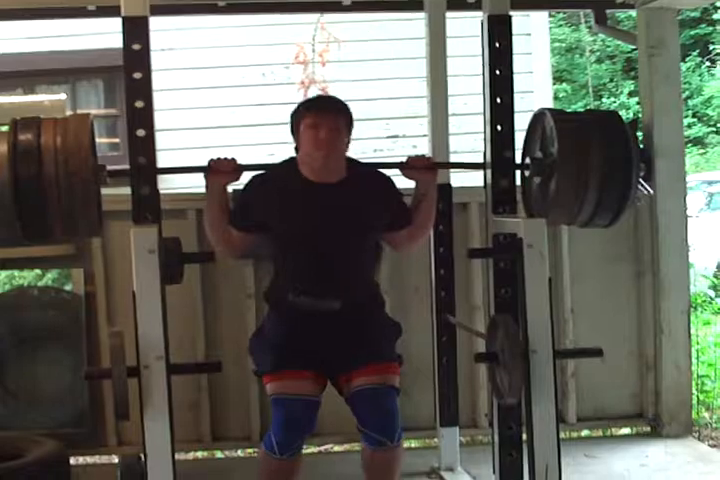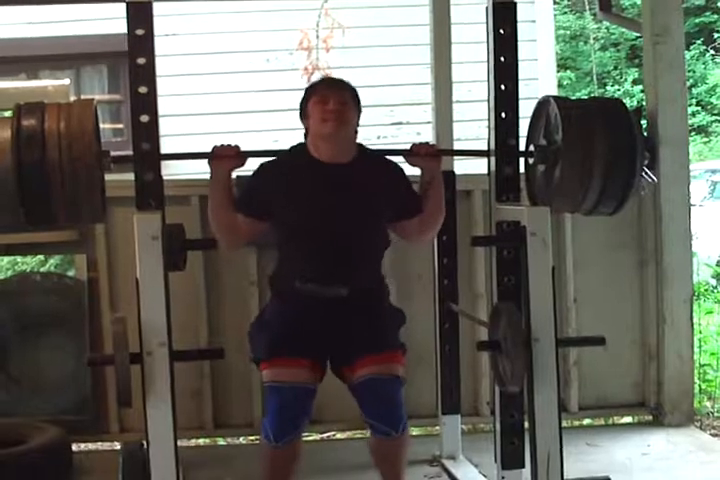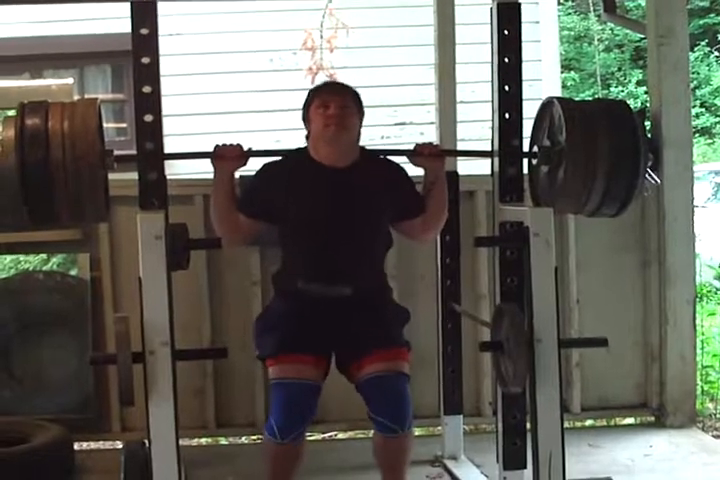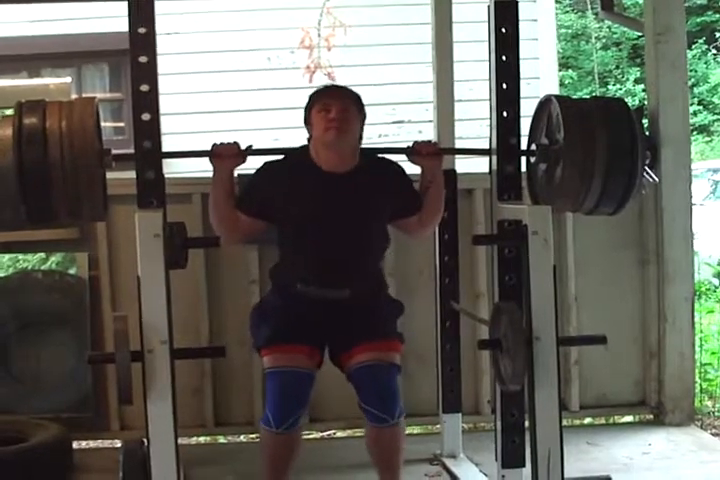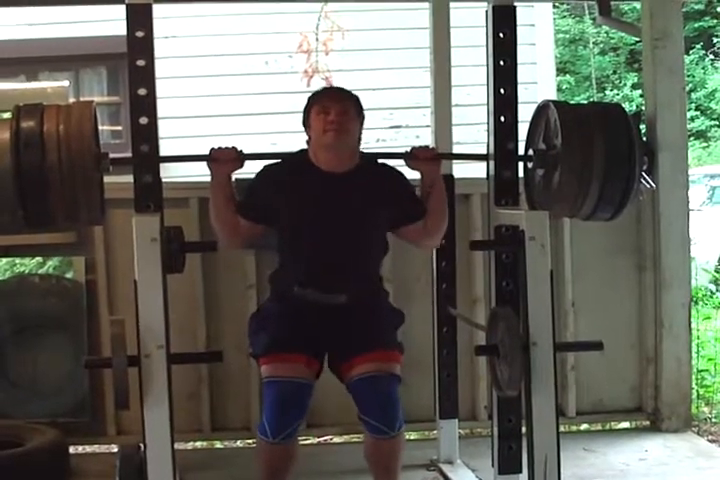
dt=0.5s
person 1, frame 1
left shoulder: (375, 187)
right shoulder: (268, 188)
left elbow: (406, 240)
right elbow: (228, 245)
left wrist: (426, 187)
right wrist: (216, 189)
left hip: (359, 319)
right hip: (292, 322)
left knee: (383, 423)
right knee: (288, 427)
person 1, frame 2
left shoulder: (383, 174)
right shoulder: (277, 174)
left elbow: (422, 231)
right elbow: (230, 235)
left wrist: (432, 174)
right wrist: (220, 176)
left hip: (364, 307)
right hip: (296, 308)
left knee: (388, 411)
right knee: (283, 415)
person 1, frame 3
left shoulder: (386, 175)
right shoulder: (279, 175)
left elbow: (425, 230)
right elbow: (232, 233)
left wrist: (435, 174)
right wrist: (223, 175)
left hip: (368, 304)
right hip: (299, 306)
left knee: (394, 408)
right knee: (289, 412)
person 1, frame 4
left shoulder: (385, 176)
right shoulder: (278, 175)
left elbow: (422, 225)
right elbow: (231, 231)
left wrist: (432, 172)
right wrist: (222, 173)
left hip: (364, 302)
right hip: (294, 303)
left knee: (383, 399)
right knee: (283, 404)
person 1, frame 5
left shoulder: (385, 180)
right shoulder: (278, 178)
left elbow: (428, 235)
right elbow: (232, 236)
left wrist: (432, 178)
right wrist: (221, 178)
left hip: (362, 308)
right hip: (293, 308)
left knee: (383, 411)
right knee: (280, 412)
